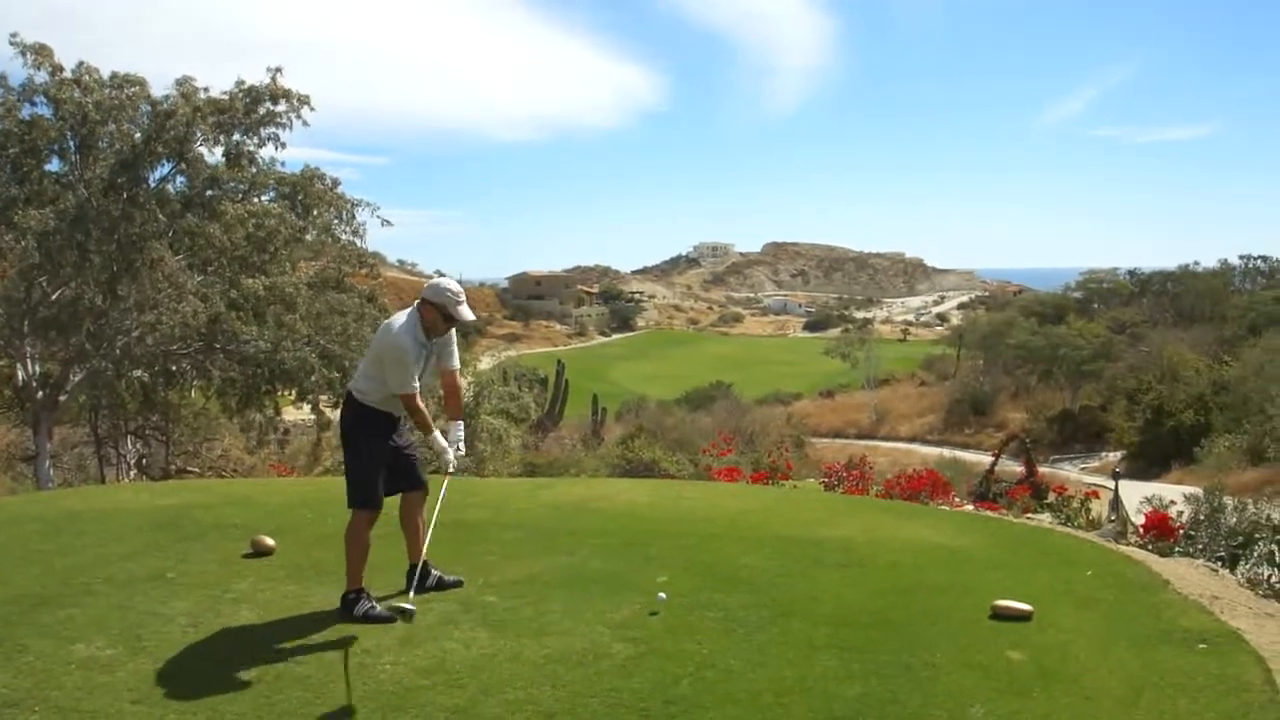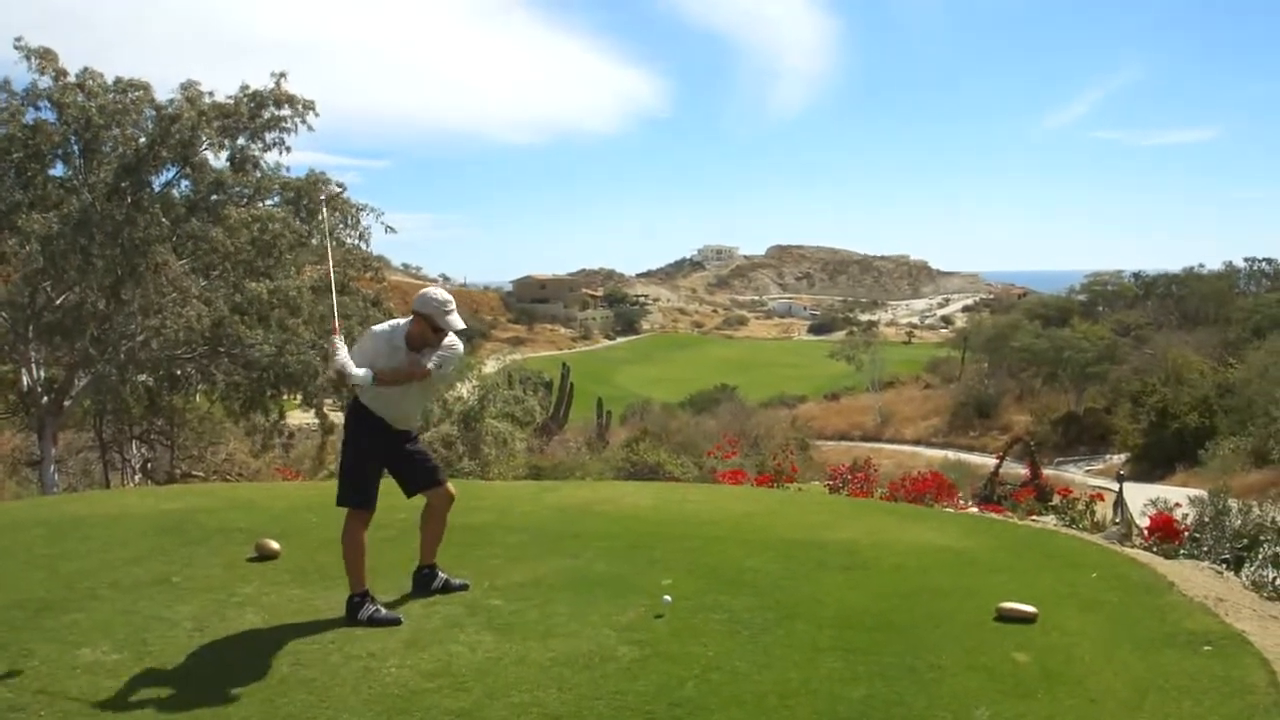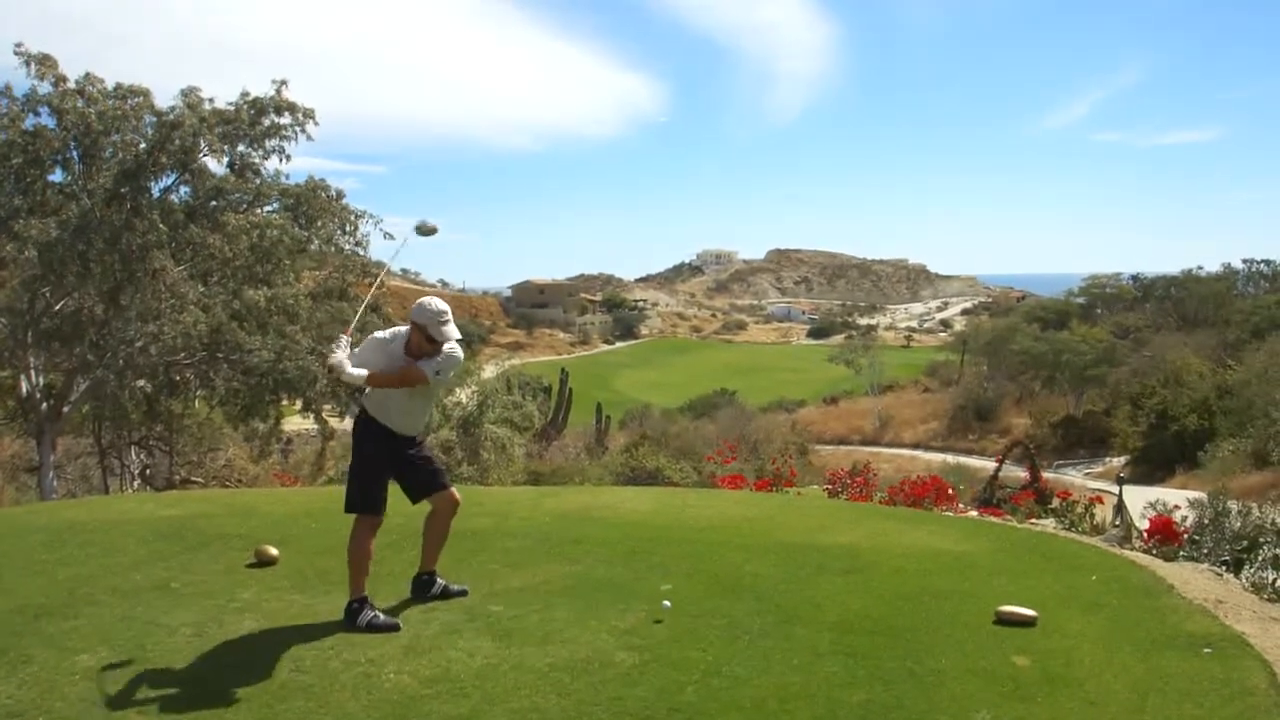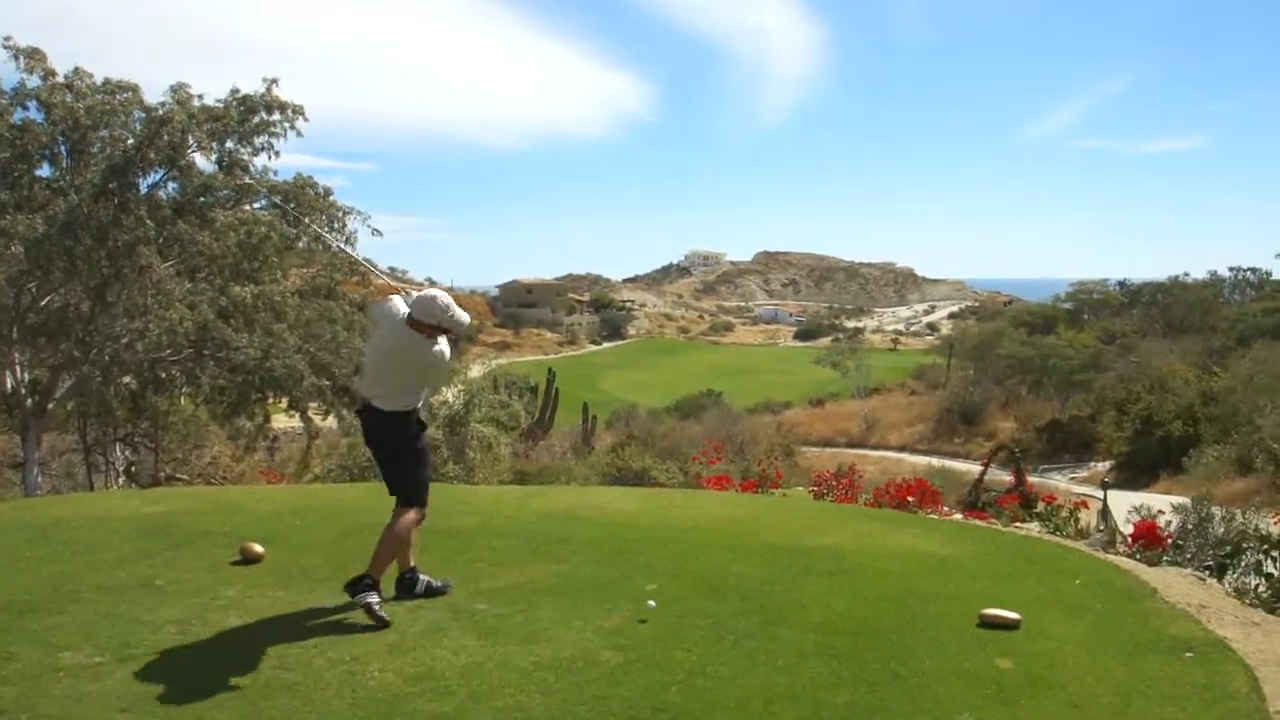
dt=0.4s
person 1, frame 1
left shoulder: (441, 331)
right shoulder: (400, 340)
left elbow: (451, 383)
right elbow: (411, 402)
left wrist: (456, 432)
right wrist: (438, 444)
left hip: (392, 419)
right hip: (365, 418)
left knee: (416, 492)
right knee: (367, 508)
left ankle: (419, 572)
right ankle: (353, 596)
person 1, frame 2
left shoulder: (451, 348)
right shoulder: (379, 336)
left elbow: (403, 376)
right elbow: (344, 369)
left wrist: (358, 374)
right wrist: (339, 353)
left hip: (405, 430)
right hip: (367, 423)
left knee: (443, 495)
right knee: (360, 510)
left ankle: (426, 574)
right ankle: (359, 599)
person 1, frame 3
left shoulder: (451, 355)
right shoulder: (382, 343)
left elbow: (399, 379)
right elbow: (338, 368)
left wrist: (355, 374)
right wrist: (341, 357)
left hip: (409, 438)
right hip: (374, 431)
left knee: (448, 501)
right knee: (369, 517)
left ankle: (425, 579)
right ankle: (357, 604)
person 1, frame 4
left shoulder: (391, 310)
right shoulder: (436, 354)
left elbow: (385, 293)
left hip: (374, 415)
right hip: (399, 424)
left knee: (409, 497)
right knee: (412, 509)
left ankle: (407, 576)
right ankle: (367, 582)
